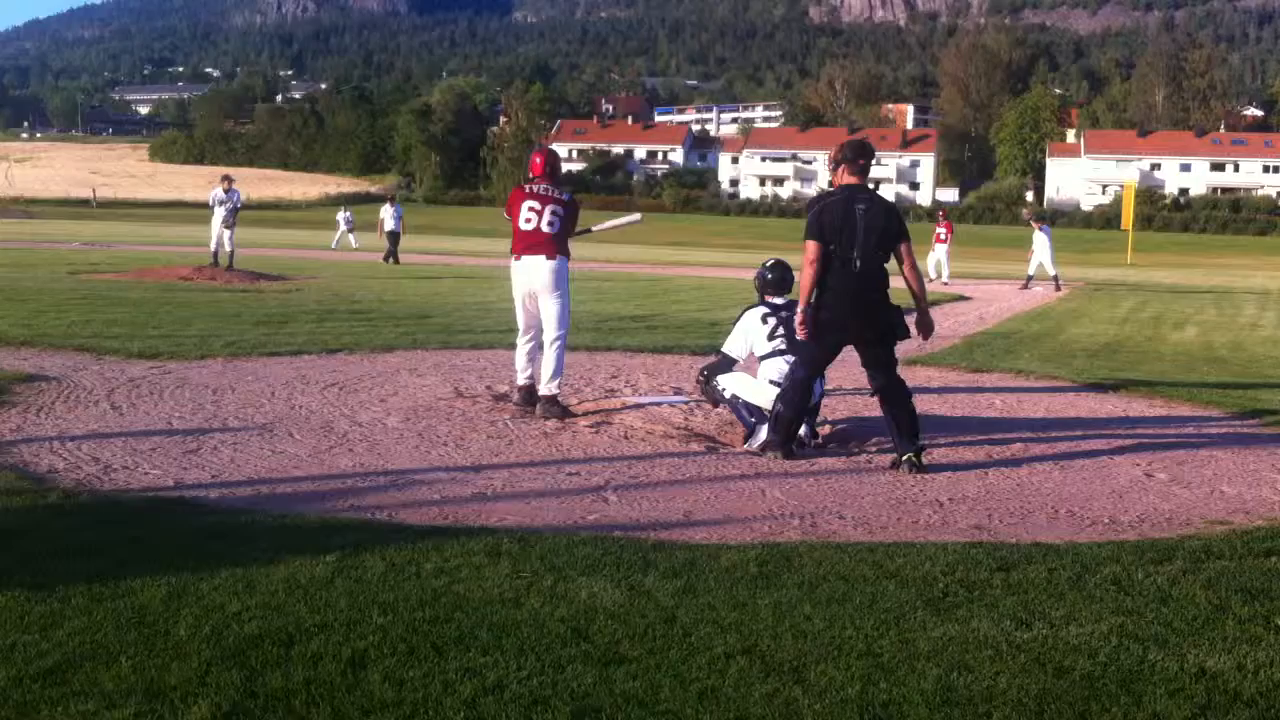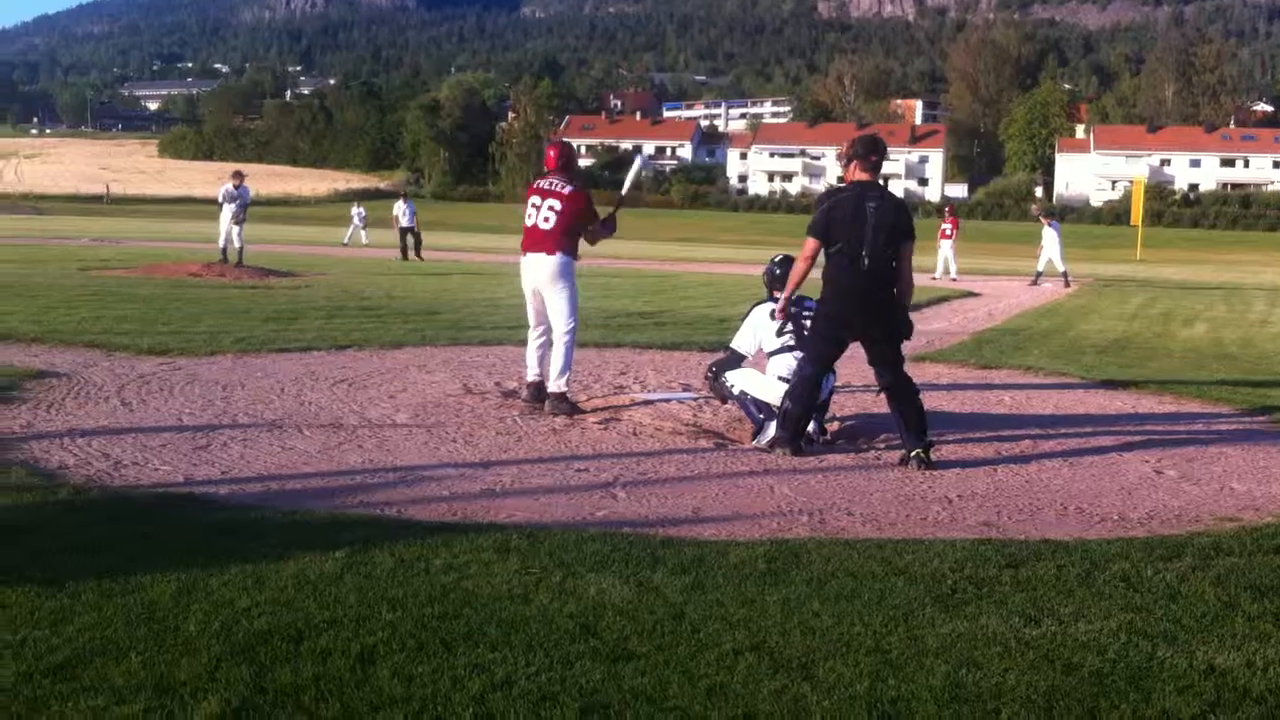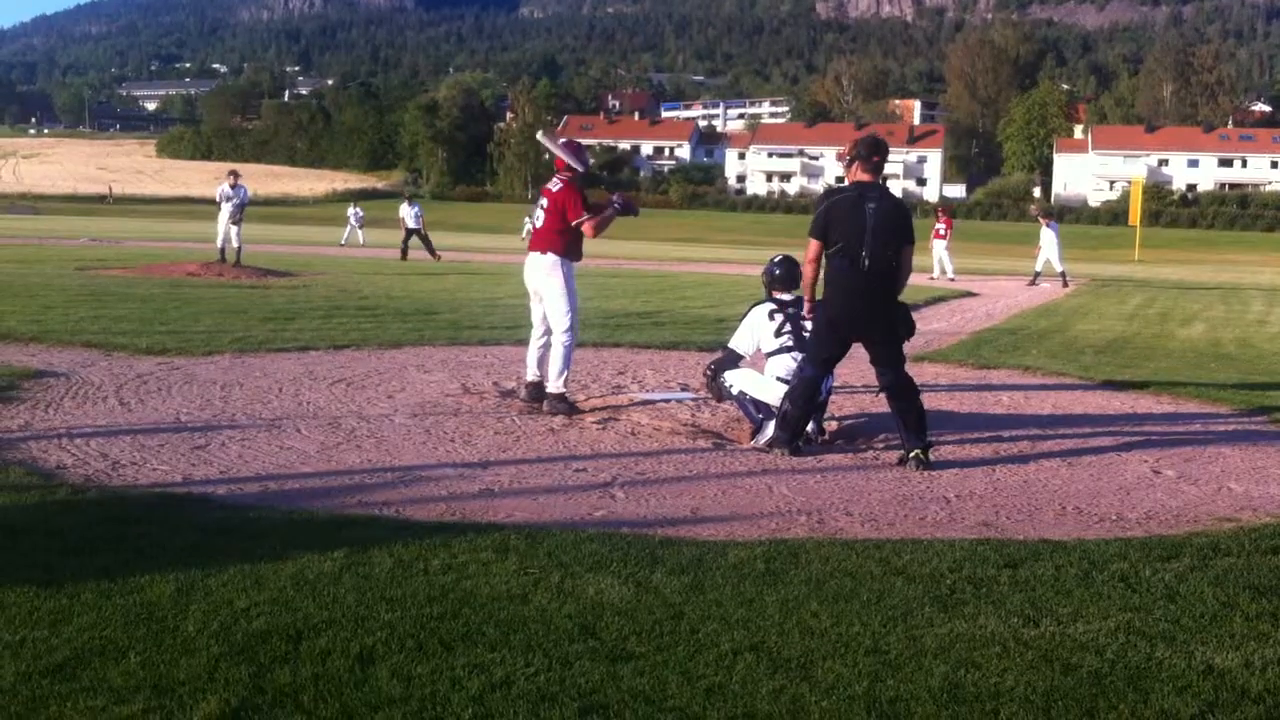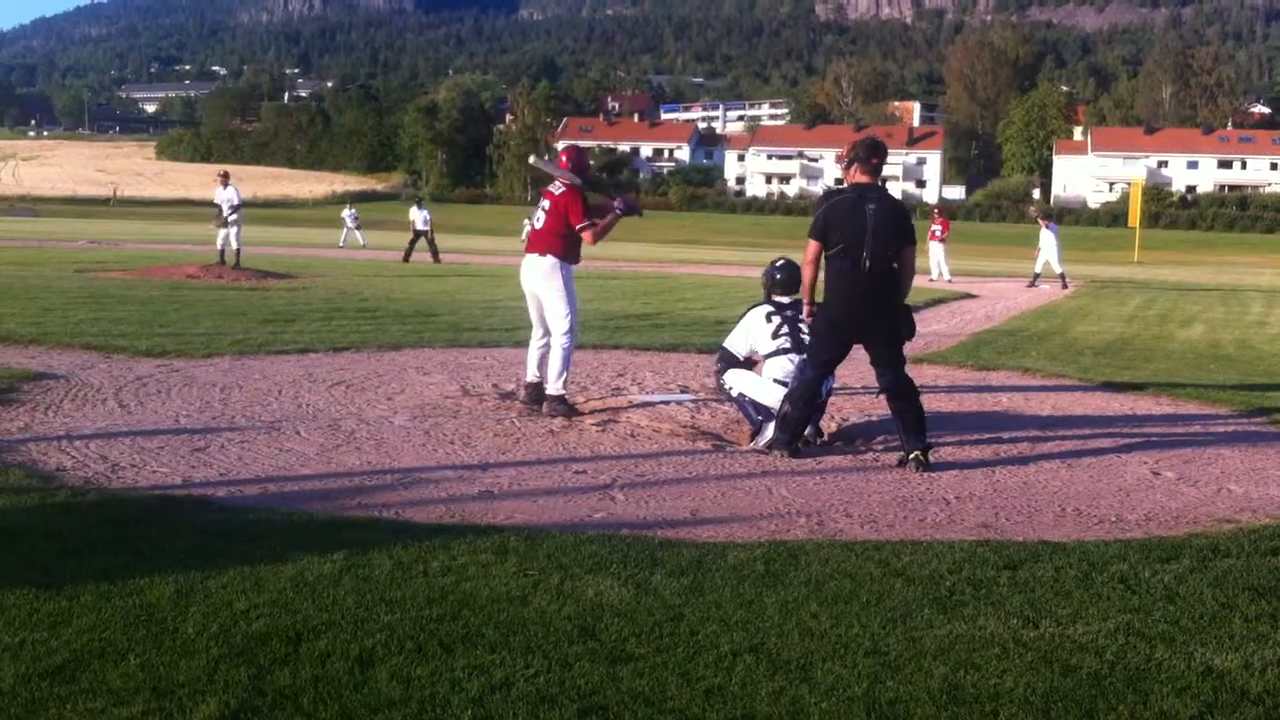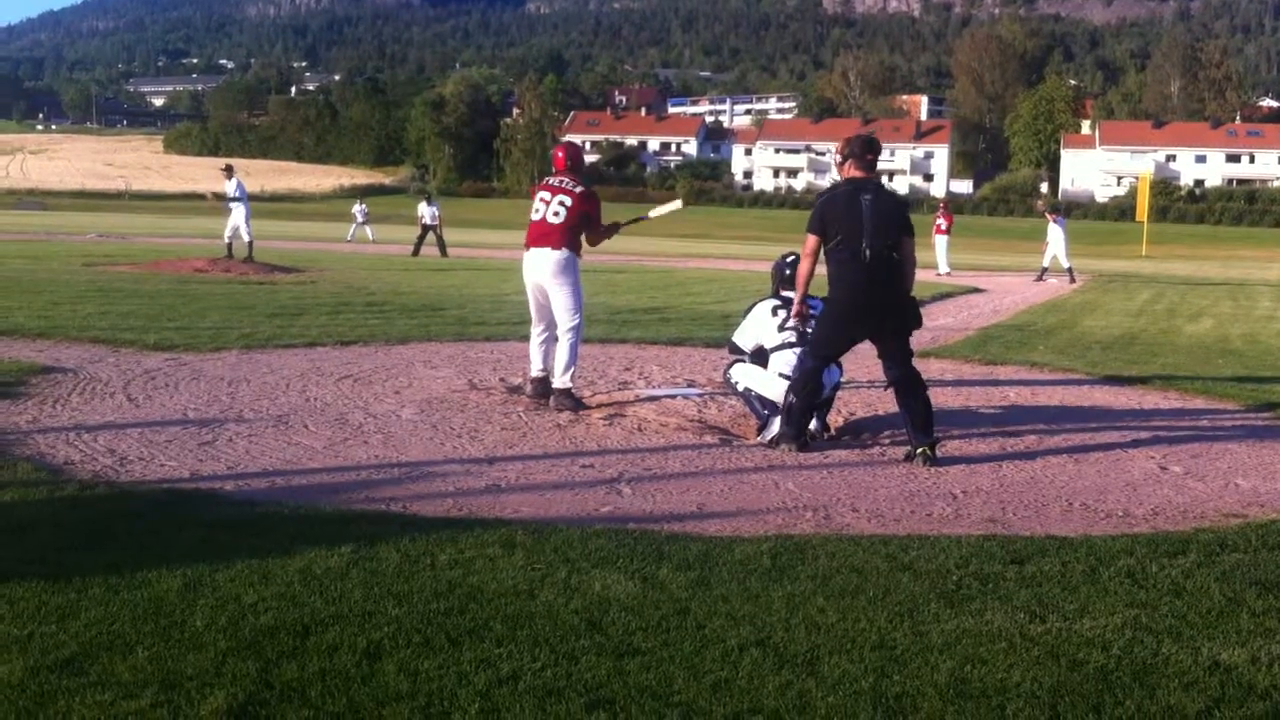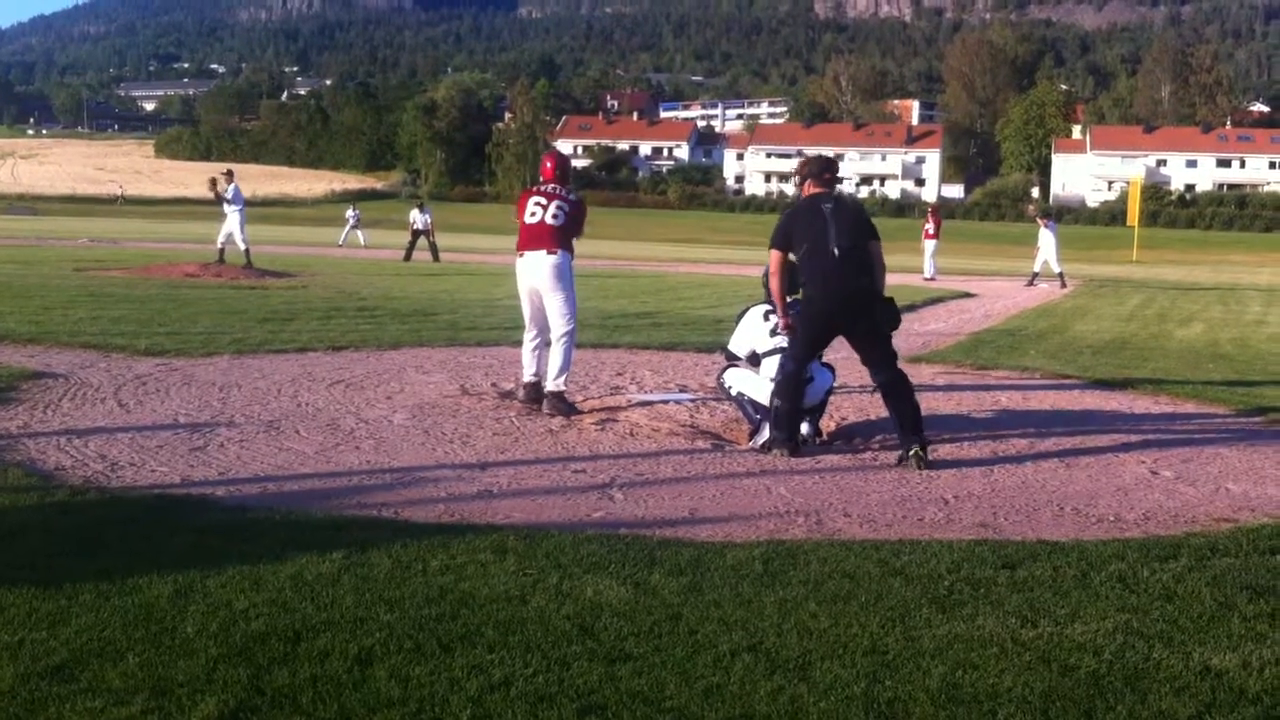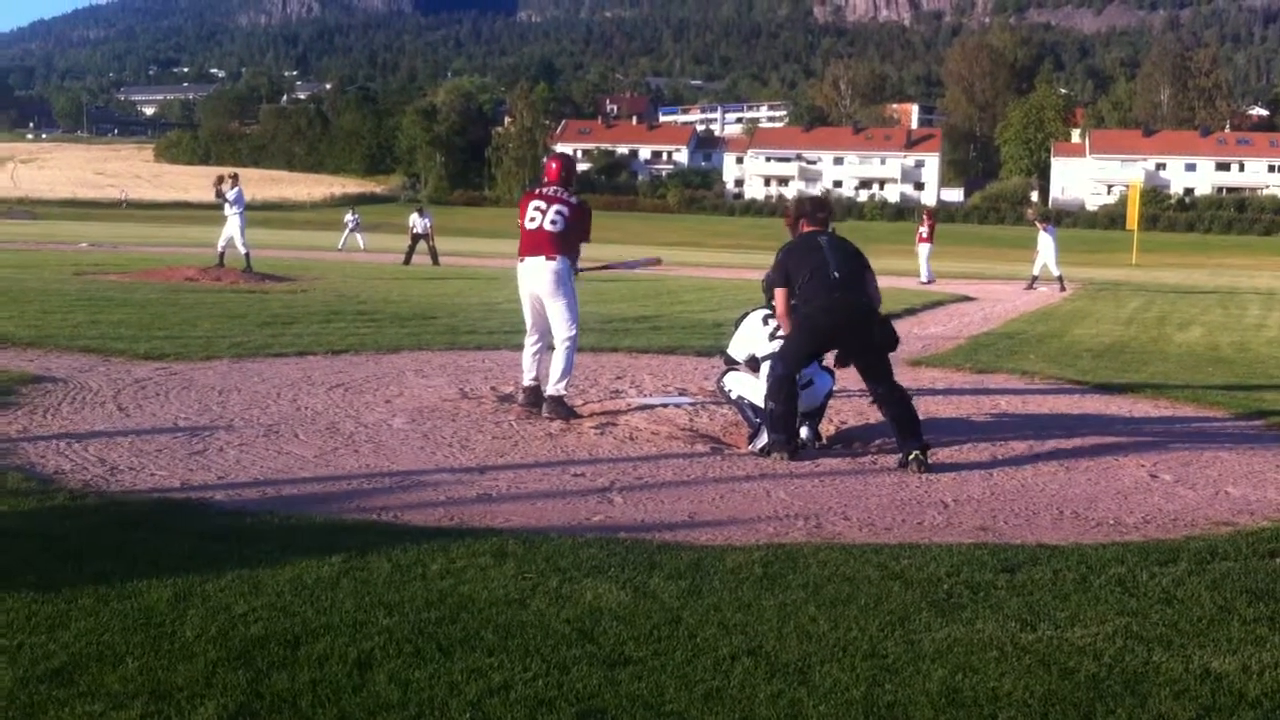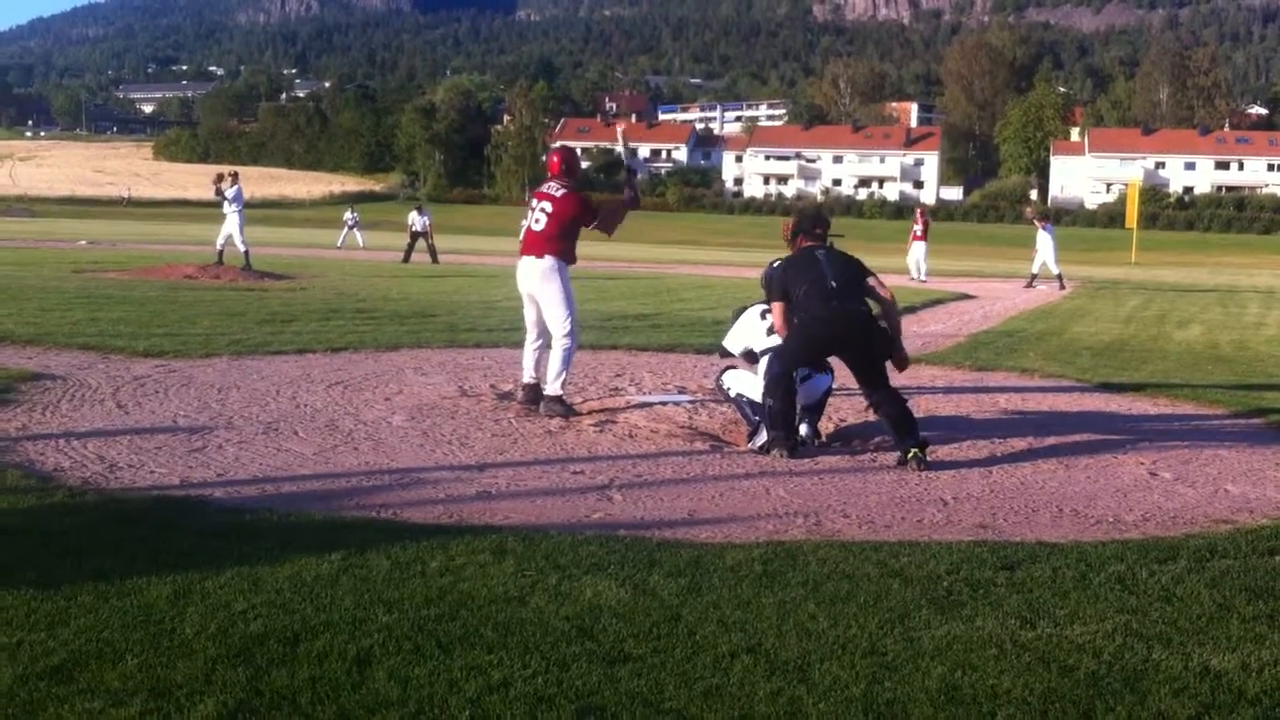
dt=0.3s
person 1, frame 1
left shoulder: (824, 206)
right shoulder: (887, 210)
left elbow: (812, 261)
right elbow: (908, 265)
left wrist: (802, 309)
right wrist: (922, 309)
left hip: (832, 308)
right hip: (874, 309)
left knee: (803, 373)
right knee: (887, 378)
left ankle: (778, 441)
right ankle: (909, 451)
person 1, frame 2
left shoulder: (833, 202)
right shoulder: (897, 207)
left elbow: (807, 257)
right elbow: (903, 267)
left wrist: (785, 296)
right wrist: (903, 311)
left hip: (837, 305)
right hip: (880, 306)
left knee: (811, 369)
right knee: (893, 375)
left ankle: (785, 437)
right ankle: (918, 448)
person 1, frame 3
left shoulder: (833, 202)
right shoulder: (898, 208)
left elbow: (812, 259)
right elbow: (905, 267)
left wrist: (809, 299)
left hip: (838, 305)
right hip: (881, 307)
left knee: (812, 370)
right knee: (894, 375)
left ankle: (784, 437)
right ankle: (916, 448)
person 1, frame 4
left shoulder: (832, 203)
right shoulder: (897, 209)
left elbow: (811, 260)
right elbow: (907, 268)
left wrist: (808, 301)
right wrist: (893, 304)
left hip: (839, 307)
right hip: (883, 308)
left knee: (812, 371)
right knee: (894, 377)
left ankle: (784, 439)
right ankle: (916, 449)
person 1, frame 5
left shoulder: (830, 198)
right shoulder: (894, 201)
left elbow: (809, 255)
right elbow: (908, 258)
left wrist: (799, 299)
right wrist: (902, 300)
left hip: (846, 300)
right hip: (887, 299)
left knee: (812, 361)
right knee: (902, 369)
left ankle: (791, 434)
right ankle: (923, 444)
person 1, frame 6
left shoulder: (793, 214)
right shoulder: (855, 210)
left elbow: (775, 270)
right elbow: (878, 263)
left wrist: (783, 314)
right wrist: (875, 303)
left hip: (819, 301)
right hip: (862, 298)
left knee: (793, 366)
right knee: (887, 371)
left ankle: (782, 439)
right ankle: (914, 445)
person 1, frame 7
left shoulder: (789, 251)
right shoulder: (847, 247)
left elbow: (782, 309)
right elbow: (874, 297)
left wrist: (798, 344)
right wrist: (851, 344)
left hip: (818, 317)
right hip: (861, 316)
left knee: (782, 370)
right knee: (883, 384)
left ankle: (781, 444)
right ankle: (914, 450)
person 1, frame 8
left shoulder: (786, 267)
right shoulder: (847, 260)
left elbow: (780, 324)
right elbow: (886, 297)
left wrist: (801, 352)
right wrist: (896, 343)
left hip: (816, 326)
right hip: (859, 324)
left knee: (779, 369)
right knee: (879, 388)
left ankle: (780, 441)
right ankle: (912, 448)
person 2, frame 1
left shoulder: (518, 194)
right shoulder: (568, 202)
left hip: (521, 266)
right hip: (552, 267)
left knee: (527, 332)
right knee: (555, 335)
left ankle: (524, 389)
right ankle: (548, 399)
person 2, frame 2
left shoulder: (534, 188)
right shoulder: (578, 194)
right elbow: (592, 237)
right wrist: (607, 225)
left hip: (529, 262)
right hip: (556, 263)
left knee: (538, 328)
right knee: (563, 330)
left ankle: (533, 386)
right ankle: (556, 395)
person 2, frame 3
left shoulder: (554, 186)
right shoulder: (570, 189)
left elbow: (586, 212)
right elbow: (591, 229)
left wrist: (614, 206)
right wrist: (615, 207)
left hip: (535, 263)
right hip: (553, 264)
left knee: (542, 329)
right knee: (564, 331)
left ankle: (532, 385)
right ankle: (555, 395)
person 2, frame 4
left shoulder: (553, 189)
right shoulder: (572, 194)
left elbow: (587, 216)
right elbow: (591, 236)
left wrist: (616, 209)
right wrist: (617, 212)
left hip: (531, 265)
right hip: (551, 267)
left knee: (541, 331)
right knee: (563, 333)
left ankle: (532, 387)
right ankle: (554, 397)
person 2, frame 5
left shoulder: (541, 187)
right shoulder: (586, 195)
right elbow: (594, 240)
right wrist: (610, 230)
left hip: (531, 258)
right hip: (559, 259)
left knee: (542, 325)
right knee: (570, 327)
left ankle: (538, 381)
right ankle: (561, 391)
person 2, frame 6
left shoulder: (527, 196)
right shoulder: (575, 203)
left hip: (525, 262)
right hip: (554, 262)
left knee: (534, 329)
right knee: (563, 332)
left ankle: (530, 386)
right ankle: (554, 394)
person 2, frame 7
left shoulder: (530, 197)
right shoulder: (578, 207)
right elbow: (574, 249)
right wrist: (573, 266)
left hip: (525, 267)
right hip: (553, 268)
left knee: (535, 334)
right knee: (566, 336)
left ankle: (529, 390)
right ankle: (553, 398)
person 2, frame 8
left shoulder: (538, 193)
right shoulder: (575, 199)
right elbow: (607, 225)
left wrist: (619, 203)
right wrist: (628, 200)
left hip: (525, 266)
right hip: (549, 267)
left knee: (536, 332)
right knee: (564, 334)
left ankle: (529, 388)
right ankle: (552, 397)
person 3, frame 1
left shoulder: (754, 315)
left elbow: (726, 359)
left wrist: (705, 374)
left hip: (772, 395)
left knee: (719, 379)
right knee: (816, 376)
left ankle: (761, 427)
right ankle: (804, 426)
person 3, frame 2
left shoulder: (763, 311)
right shoulder: (813, 307)
left elbow: (735, 356)
left wrist: (714, 370)
left hip: (781, 391)
right hip: (817, 391)
left knee: (728, 375)
right knee: (827, 374)
left ankle: (769, 424)
right ankle: (813, 423)
person 3, frame 3
left shoulder: (761, 311)
left elbow: (732, 356)
left wrist: (712, 370)
left hip: (780, 392)
left knee: (728, 375)
left ankle: (768, 423)
right ankle: (811, 423)
person 3, frame 4
left shoulder: (759, 313)
left elbow: (727, 356)
left wrist: (749, 361)
left hip: (778, 394)
left knee: (727, 376)
left ankle: (767, 425)
right ankle: (809, 425)
person 3, frame 5
left shoulder: (764, 307)
right shoulder: (818, 305)
left elbow: (735, 348)
left hip: (783, 388)
right hip: (819, 387)
left knee: (734, 371)
right knee: (834, 368)
left ankle: (774, 419)
right ankle: (816, 420)
person 3, frame 6
left shoulder: (756, 313)
left elbow: (732, 355)
left hip: (774, 393)
right hip: (811, 393)
left knee: (727, 375)
right knee: (827, 371)
left ankle: (766, 424)
right ankle: (808, 424)
person 3, frame 7
left shoulder: (756, 317)
left elbow: (730, 358)
right hip: (809, 397)
left knee: (727, 379)
right knee: (825, 375)
left ankle: (766, 429)
right ankle: (807, 428)
person 3, frame 8
left shoulder: (755, 312)
left elbow: (727, 351)
right hip: (808, 391)
left knee: (725, 378)
right knee: (826, 374)
right ankle: (807, 425)
